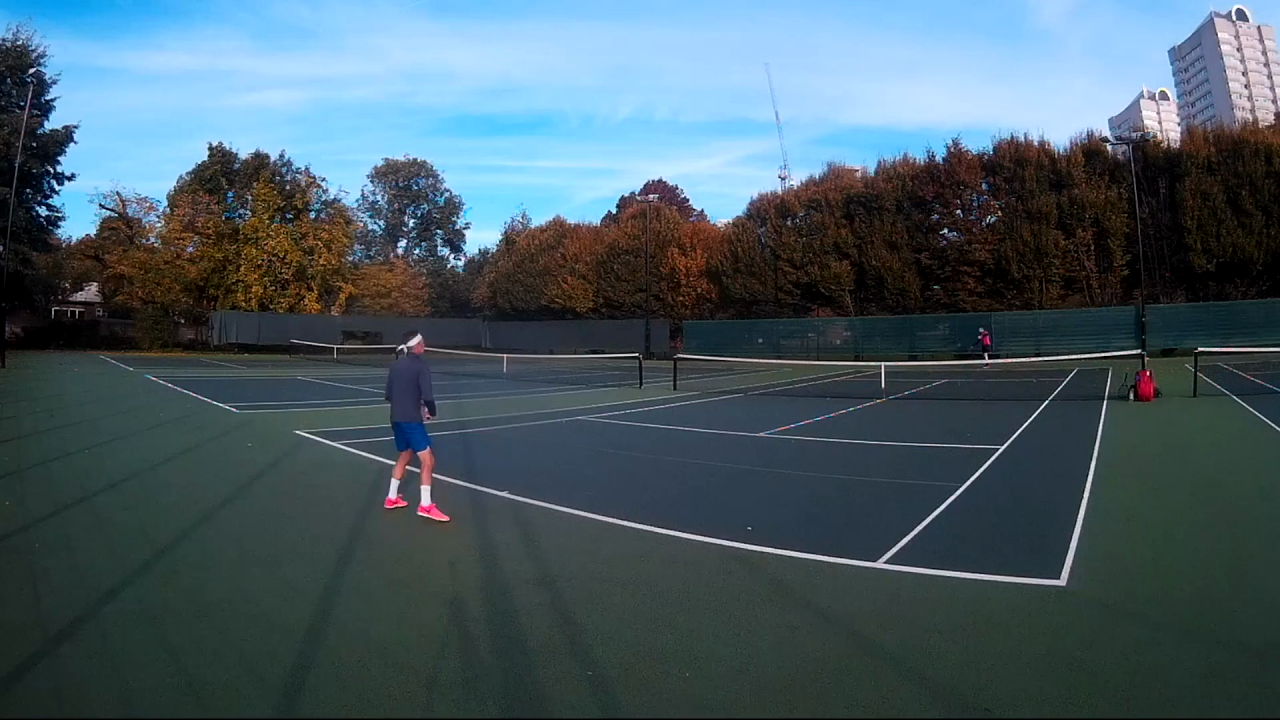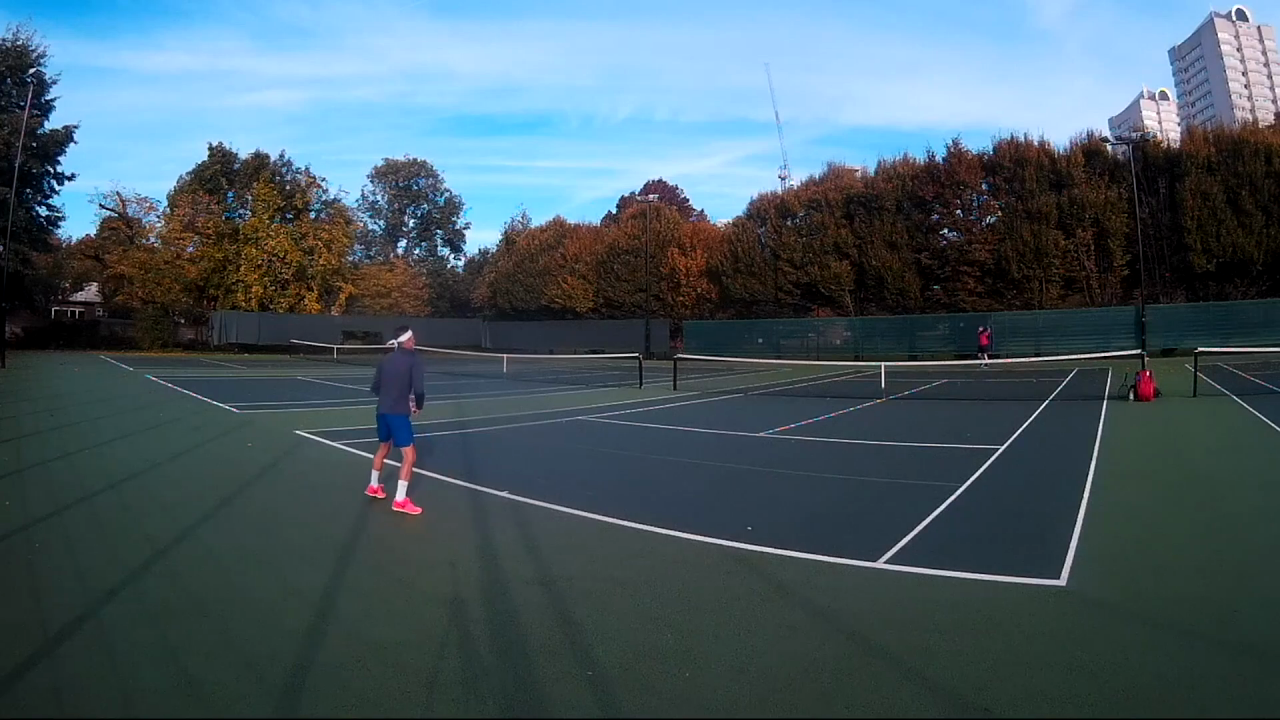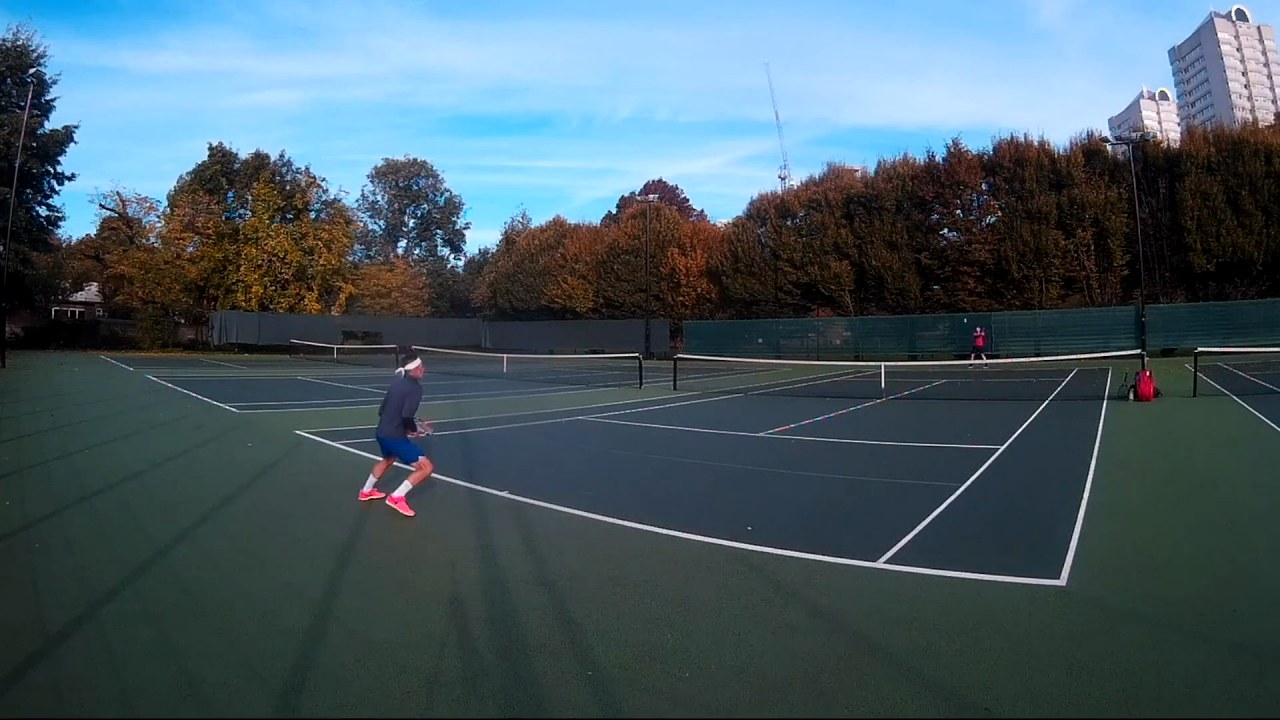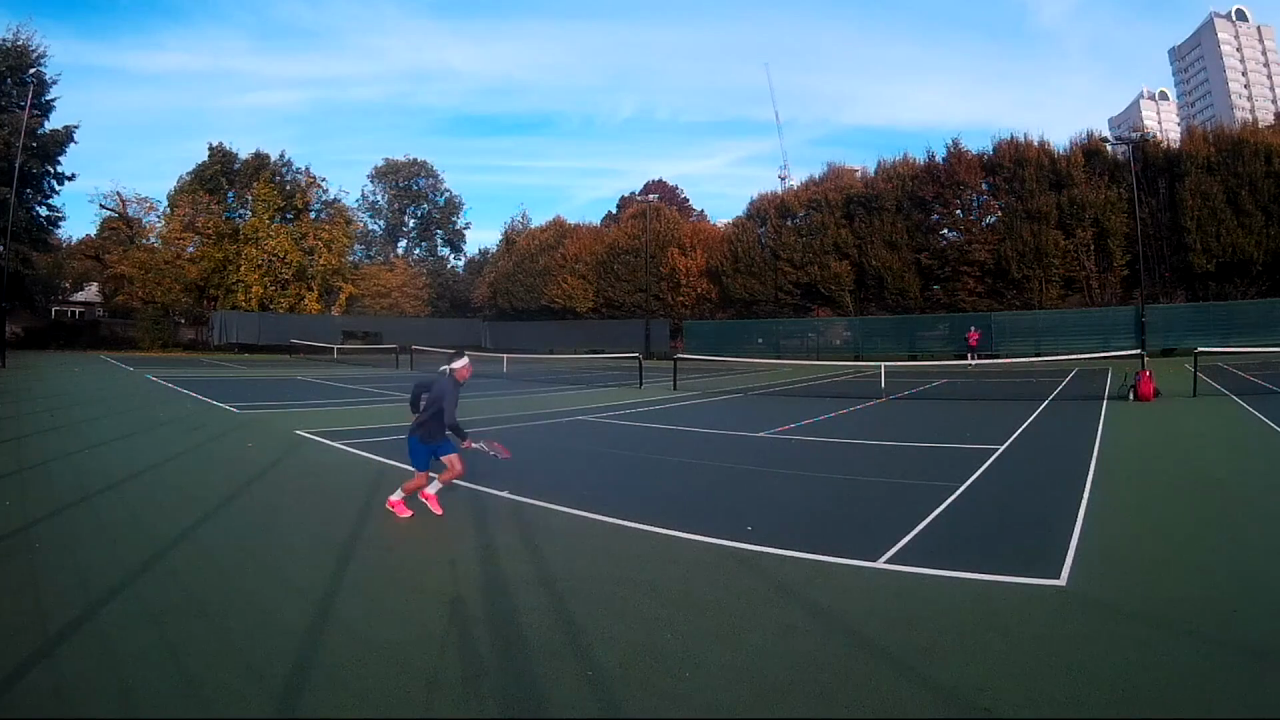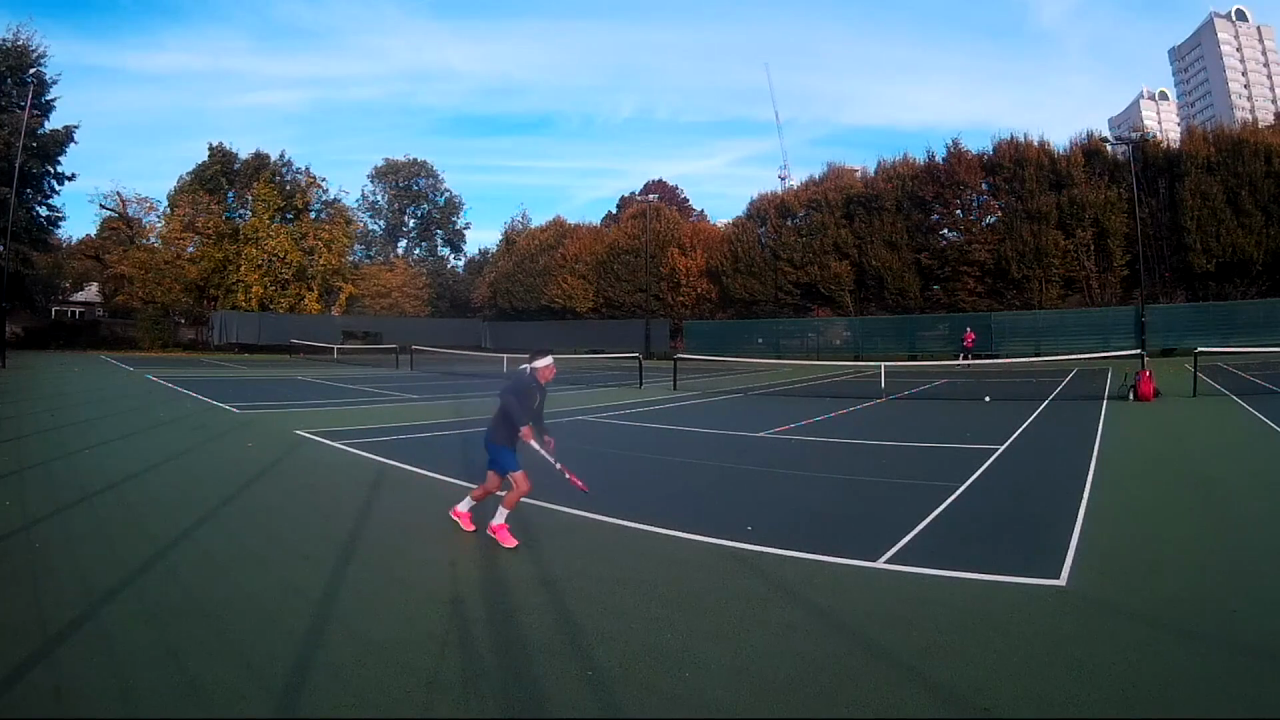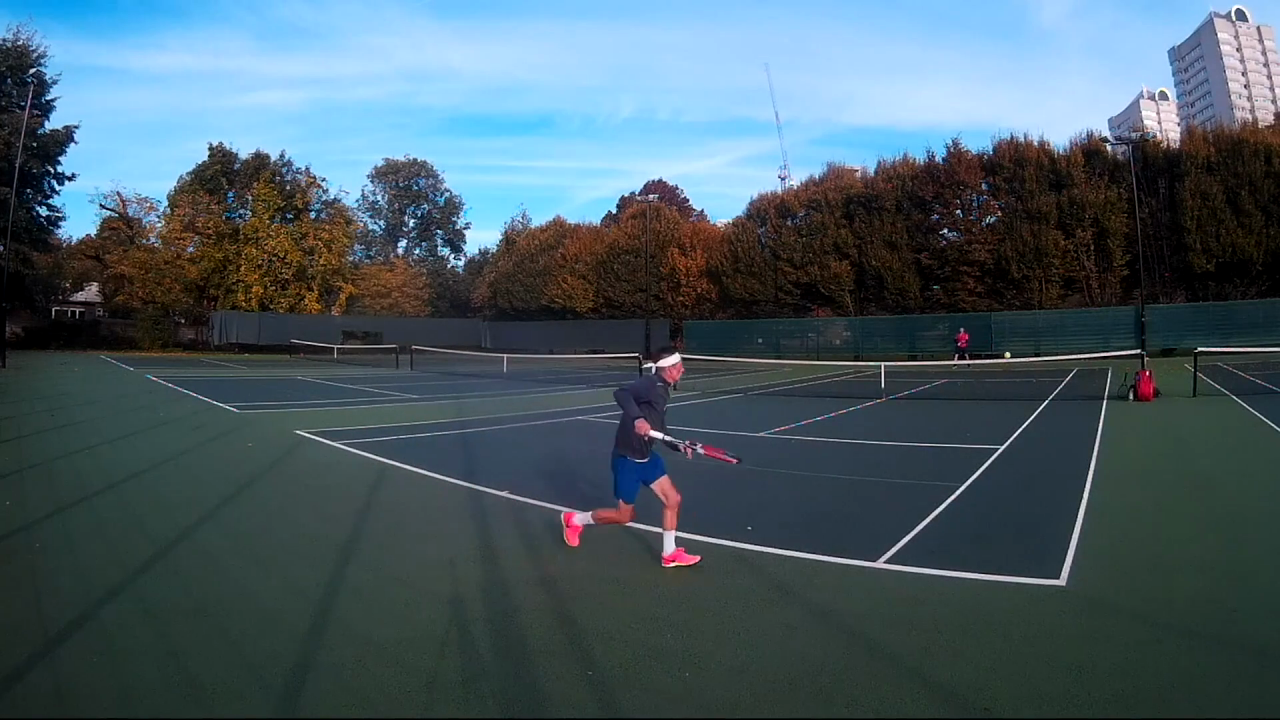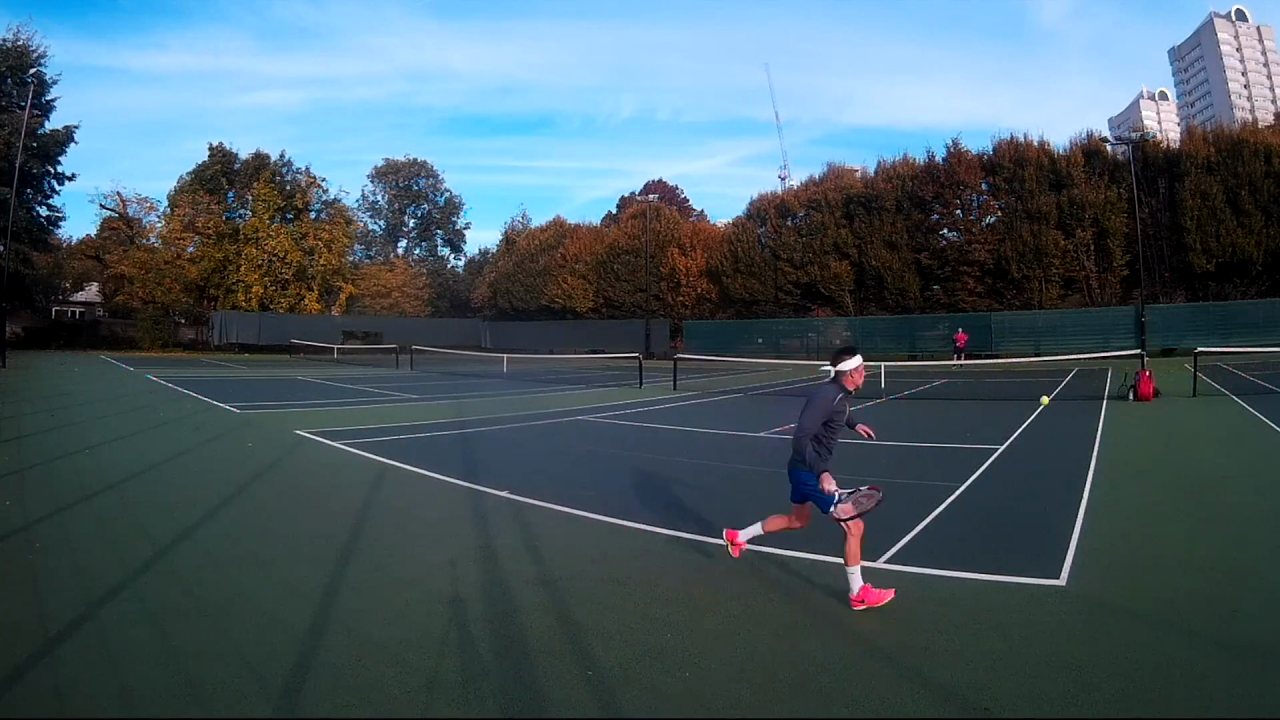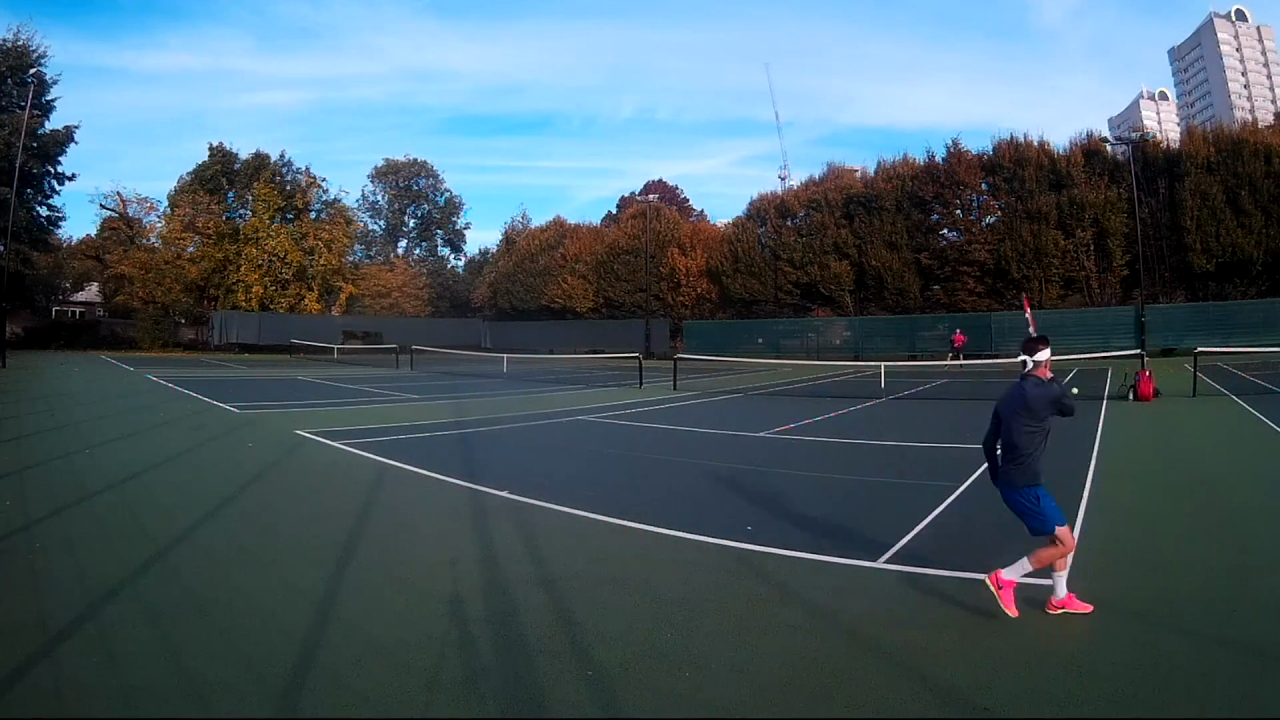
dt=0.3s
person 1, frame 1
left shoulder: (396, 366)
right shoulder: (420, 365)
left elbow: (388, 395)
right elbow: (427, 395)
right wrist: (431, 412)
left hip: (396, 419)
right hip: (412, 420)
left knee: (404, 458)
right knee: (428, 461)
left ankle: (392, 497)
right ankle: (426, 505)
person 1, frame 2
left shoulder: (386, 360)
right shoulder: (413, 359)
left elbow: (374, 388)
right elbow: (419, 389)
right wrist: (418, 405)
left hip: (382, 411)
right hip: (398, 414)
left knee: (383, 448)
right knee: (409, 456)
left ankle: (373, 486)
right ankle: (400, 500)
person 1, frame 3
left shoulder: (398, 384)
right shoulder: (414, 388)
left elbow: (382, 410)
right elbow: (406, 415)
right wrist: (413, 429)
left hip: (382, 434)
right hip: (394, 437)
left knee: (387, 461)
right knee: (427, 467)
left ankle: (366, 491)
right ankle: (397, 497)
person 1, frame 4
left shoulder: (443, 381)
right shoulder: (450, 389)
left elbow: (418, 386)
right elbow: (449, 421)
left wrist: (417, 413)
right wrist: (464, 437)
left hip: (436, 436)
right hip: (420, 437)
left knee: (457, 469)
right knee: (421, 481)
left ankle: (429, 494)
right ankle: (394, 501)
person 1, frame 5
left shoulder: (541, 390)
right shoulder: (524, 382)
left elbow: (536, 416)
right elbow: (505, 395)
left wrist: (544, 435)
right wrist: (522, 424)
left hip: (509, 442)
right hip: (498, 441)
left knee: (491, 486)
right knee: (523, 486)
left ankle: (460, 511)
right ankle: (497, 525)
person 1, frame 6
left shoulder: (663, 390)
right shoulder: (652, 385)
right elbow: (622, 393)
left wrist: (677, 446)
right wrist: (637, 418)
left hip: (646, 456)
right hip: (627, 458)
left knee: (673, 500)
right knee: (623, 515)
left ankle: (670, 553)
right ankle: (574, 519)
person 1, frame 7
left shoulder: (841, 394)
right shoulder: (827, 398)
right elbow: (801, 437)
left wrist: (854, 424)
right wrist: (823, 472)
left hip: (808, 470)
right hip: (807, 472)
left knee: (797, 520)
right knee: (855, 527)
left ankle: (738, 536)
right ankle: (858, 592)
person 1, frame 8
left shoulder: (1008, 395)
right shoulder: (1047, 393)
left elbow: (989, 444)
right elbow: (1070, 409)
left wrist: (999, 479)
left hip: (1011, 483)
right hip: (1025, 488)
left knee: (1062, 537)
right knee: (1064, 545)
left ankle: (1060, 598)
right ankle: (1004, 578)
